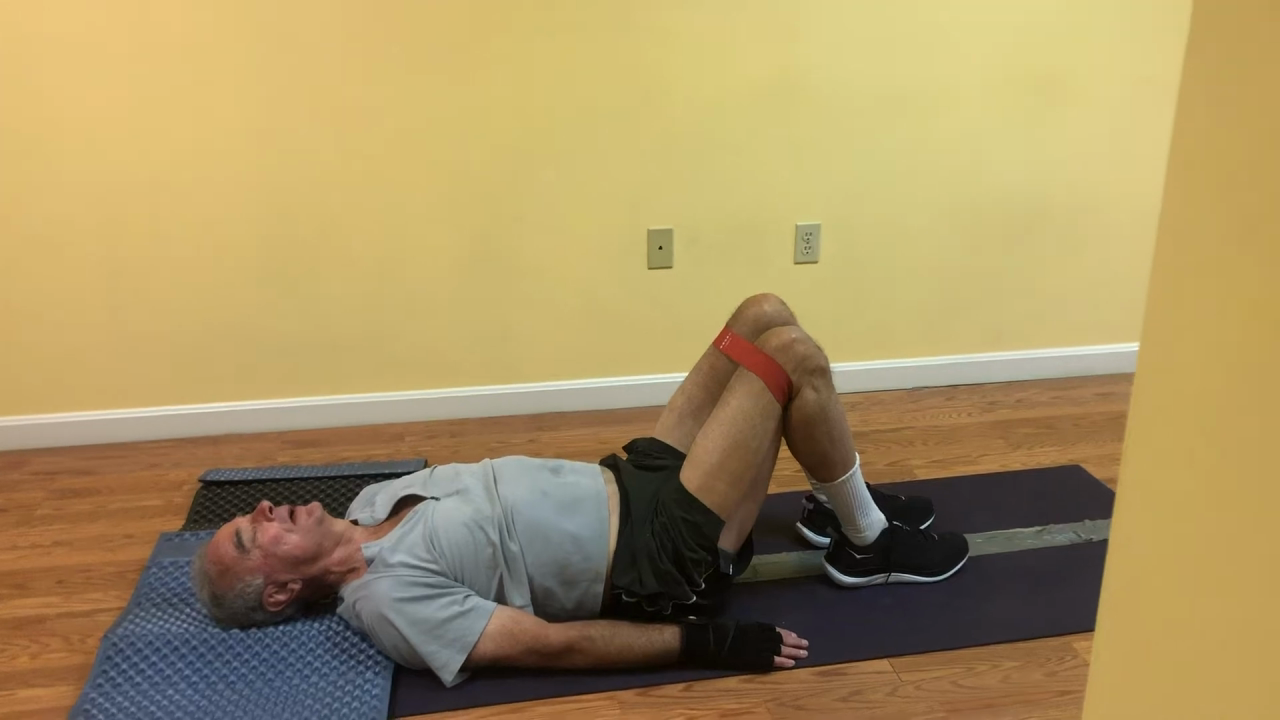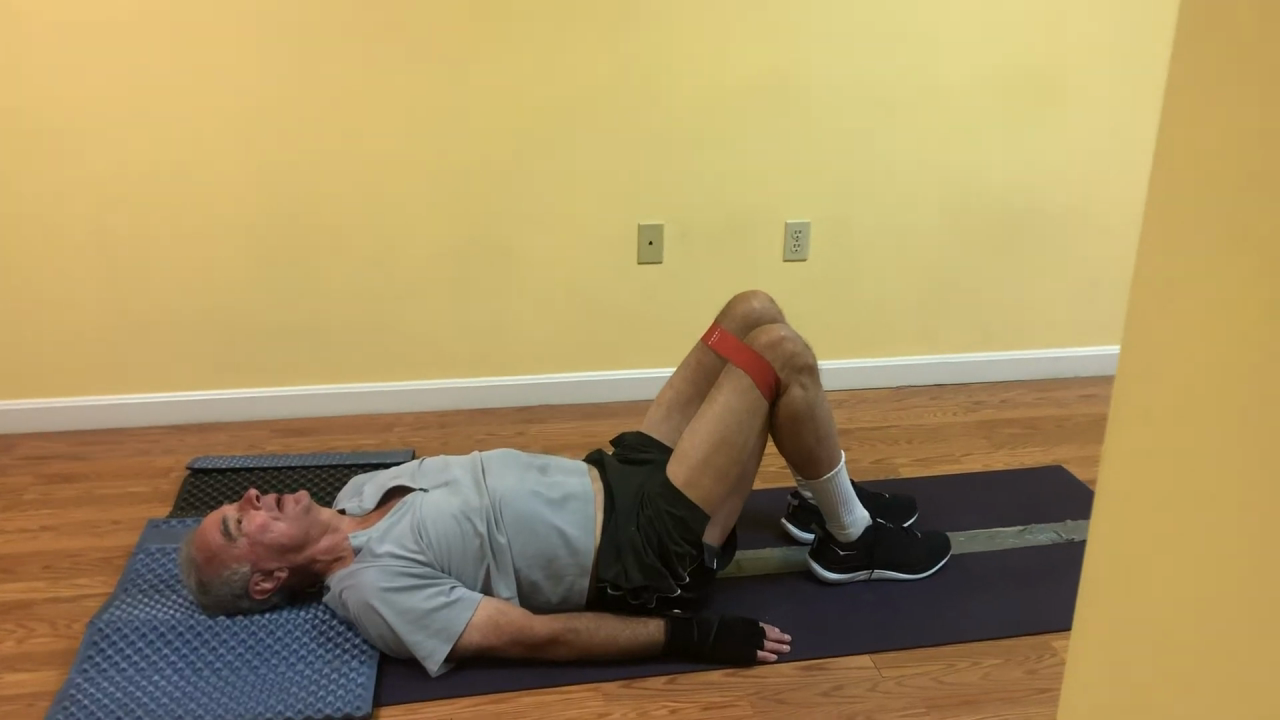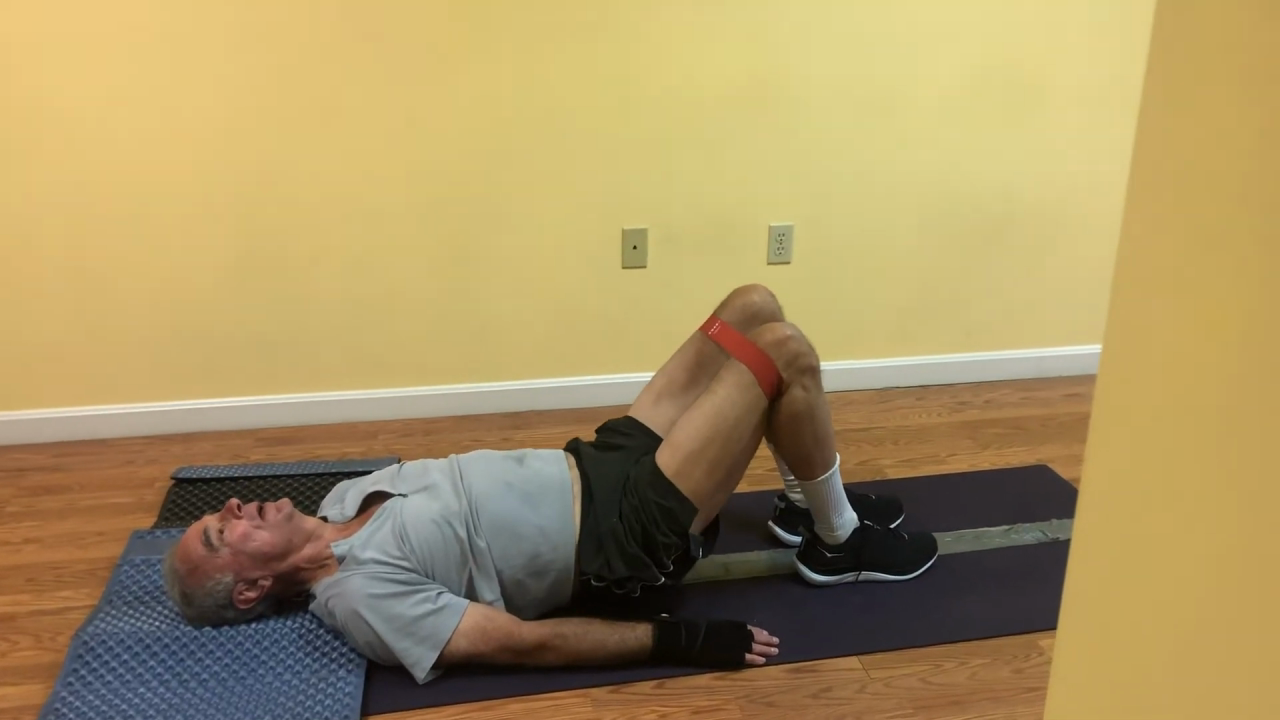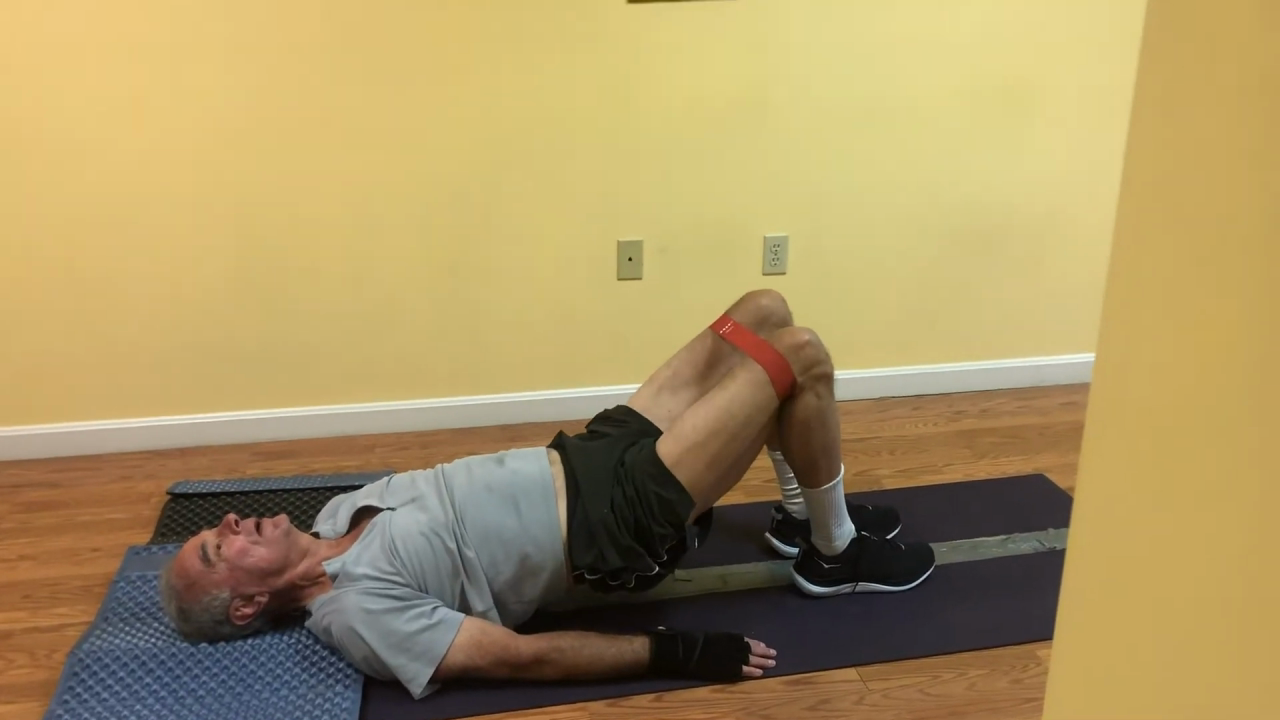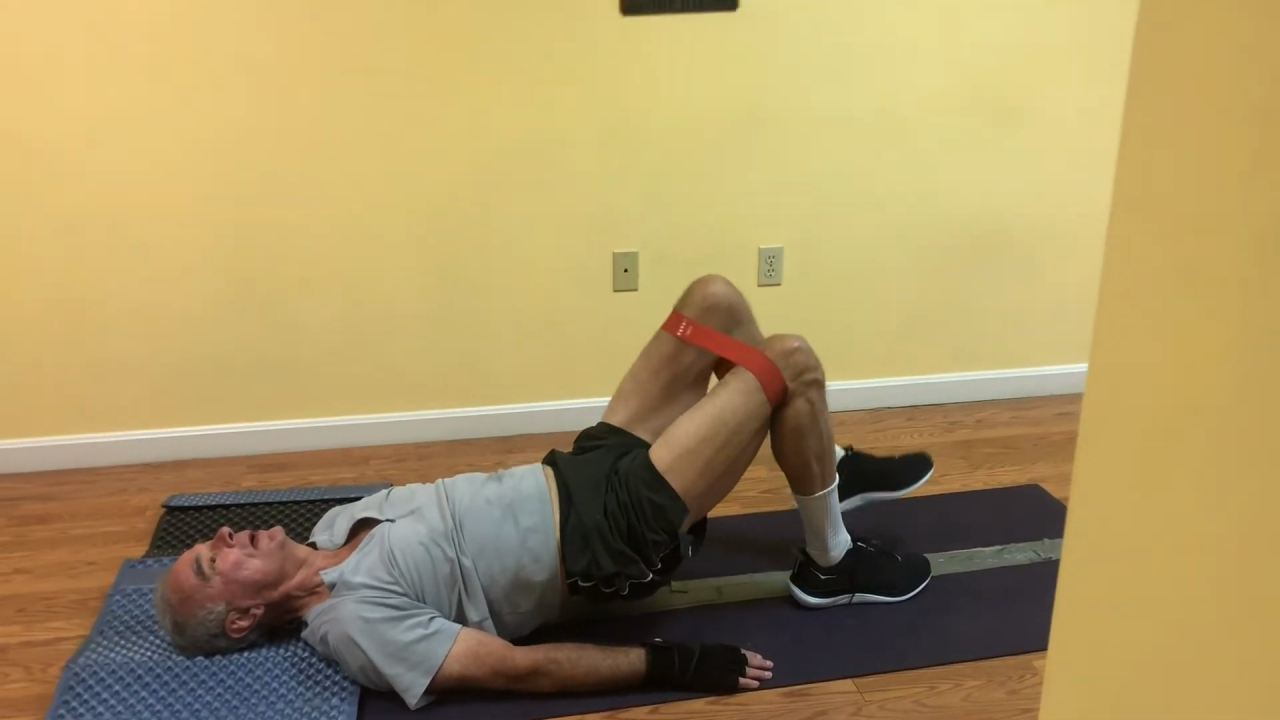
dt=1s
person 1, frame 1
left shoulder: (373, 505)
right shoulder: (389, 600)
right elbow: (551, 644)
right wrist: (709, 641)
left hip: (633, 483)
right hip: (665, 556)
left knee: (764, 315)
right knee: (793, 354)
left ankle: (840, 505)
right ankle: (868, 543)
person 1, frame 2
left shoulder: (361, 494)
right shoulder: (374, 590)
right elbow: (534, 635)
right wrist: (692, 633)
left hip: (616, 478)
right hip: (649, 550)
left knee: (754, 310)
right knee: (782, 352)
left ankle: (824, 502)
right ankle: (854, 541)
person 1, frame 3
left shoulder: (344, 503)
right shoulder: (359, 597)
right elbow: (524, 643)
right wrist: (679, 640)
left hip: (603, 467)
right hip: (630, 531)
left knee: (755, 306)
right knee: (786, 350)
left ankle: (809, 504)
right ankle: (839, 543)
person 1, frame 4
left shoulder: (337, 517)
right shoulder: (356, 613)
right elbow: (520, 658)
right wrist: (675, 651)
left hip: (591, 458)
right hip: (620, 525)
left knee: (765, 311)
right knee: (801, 354)
left ankle: (803, 513)
right ankle: (837, 553)
person 1, frame 5
left shoulder: (335, 527)
right shoulder: (352, 624)
right elbow: (516, 669)
right wrist: (673, 663)
left hip: (583, 474)
right hip: (617, 535)
left knee: (715, 297)
right knee: (791, 360)
left ankle: (829, 470)
right ankle: (833, 563)
